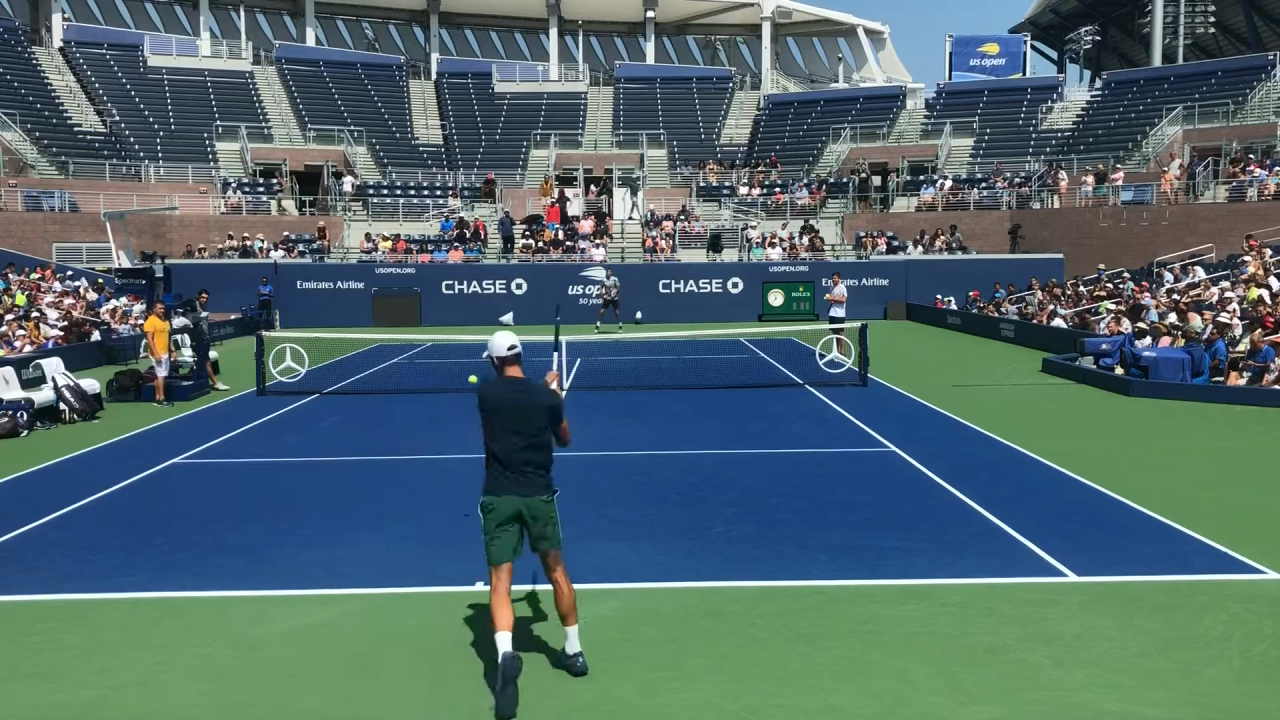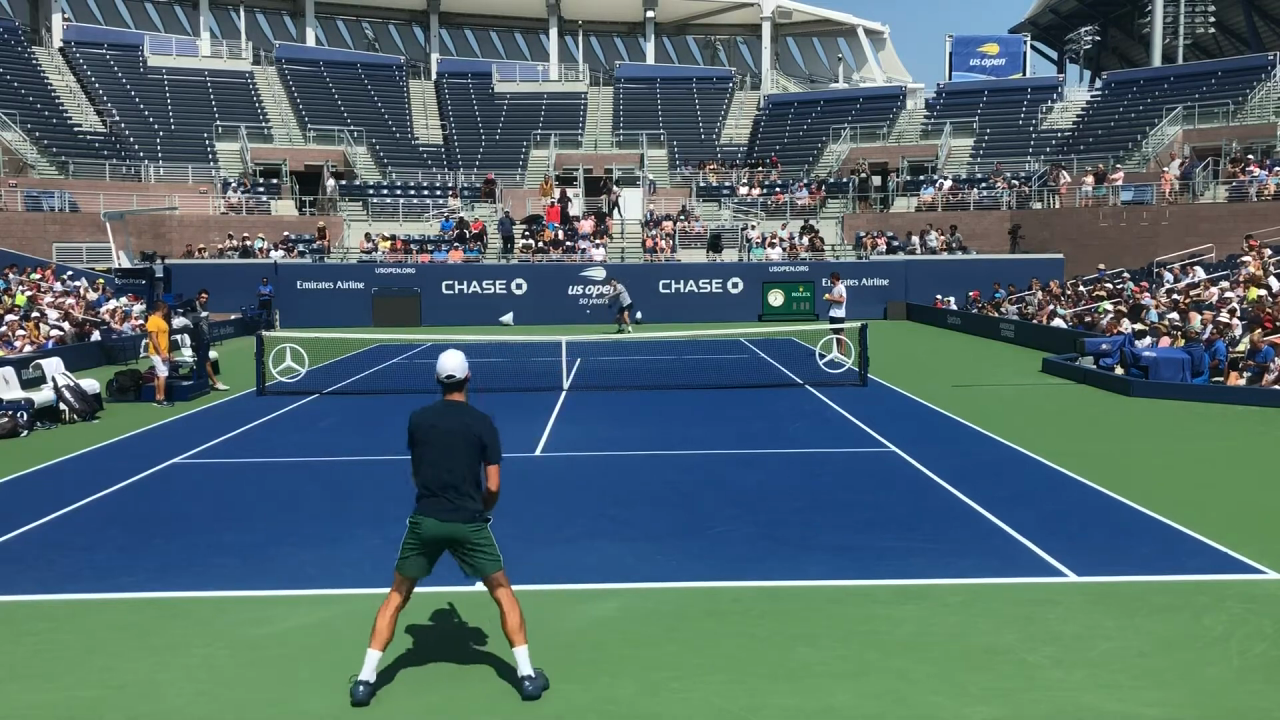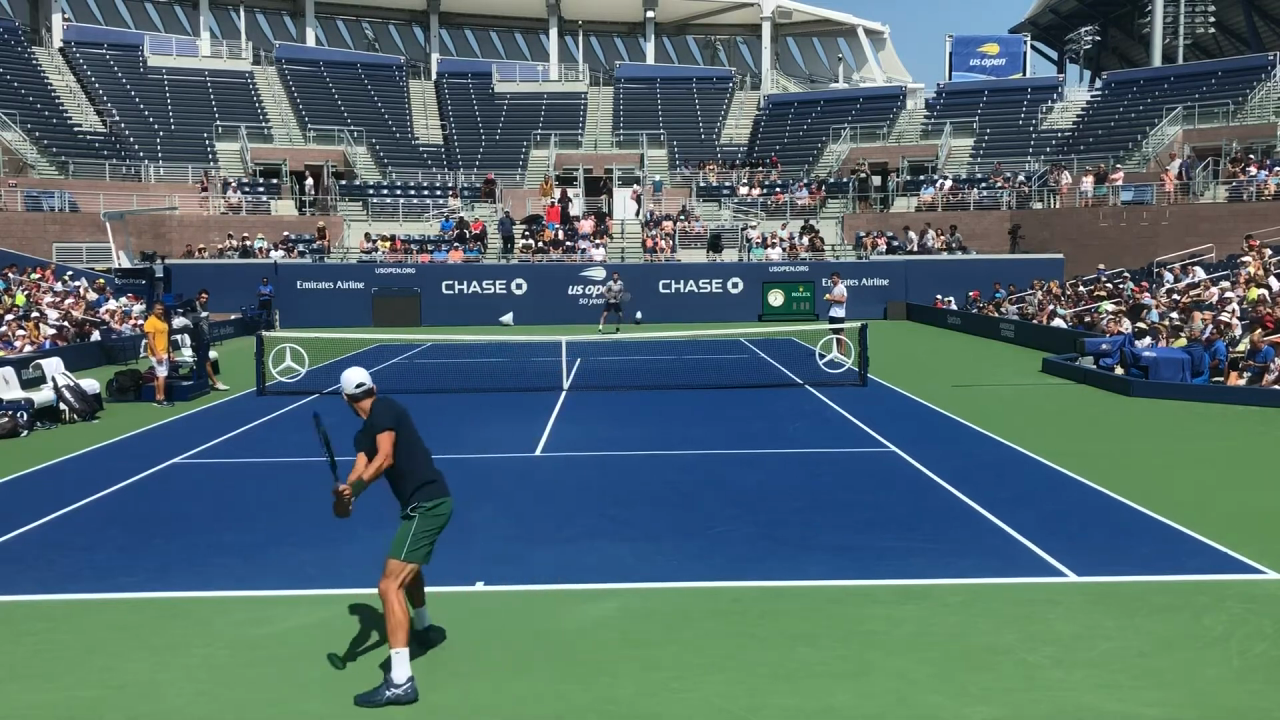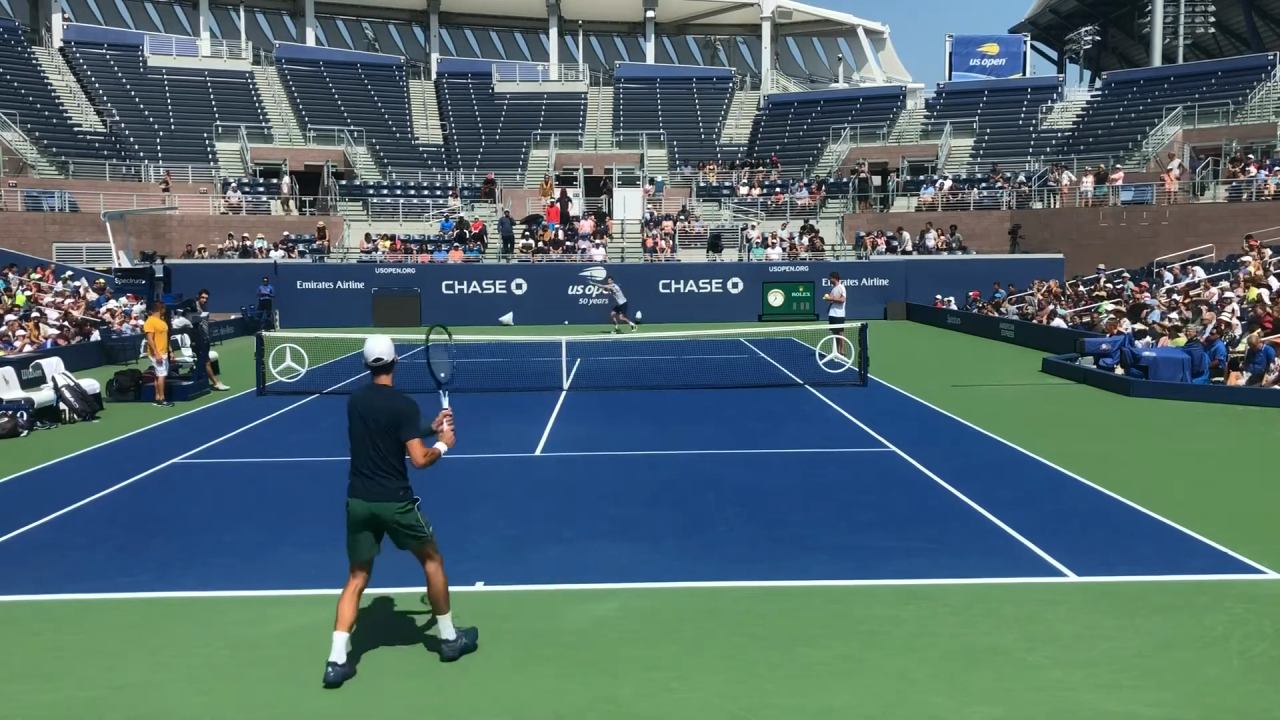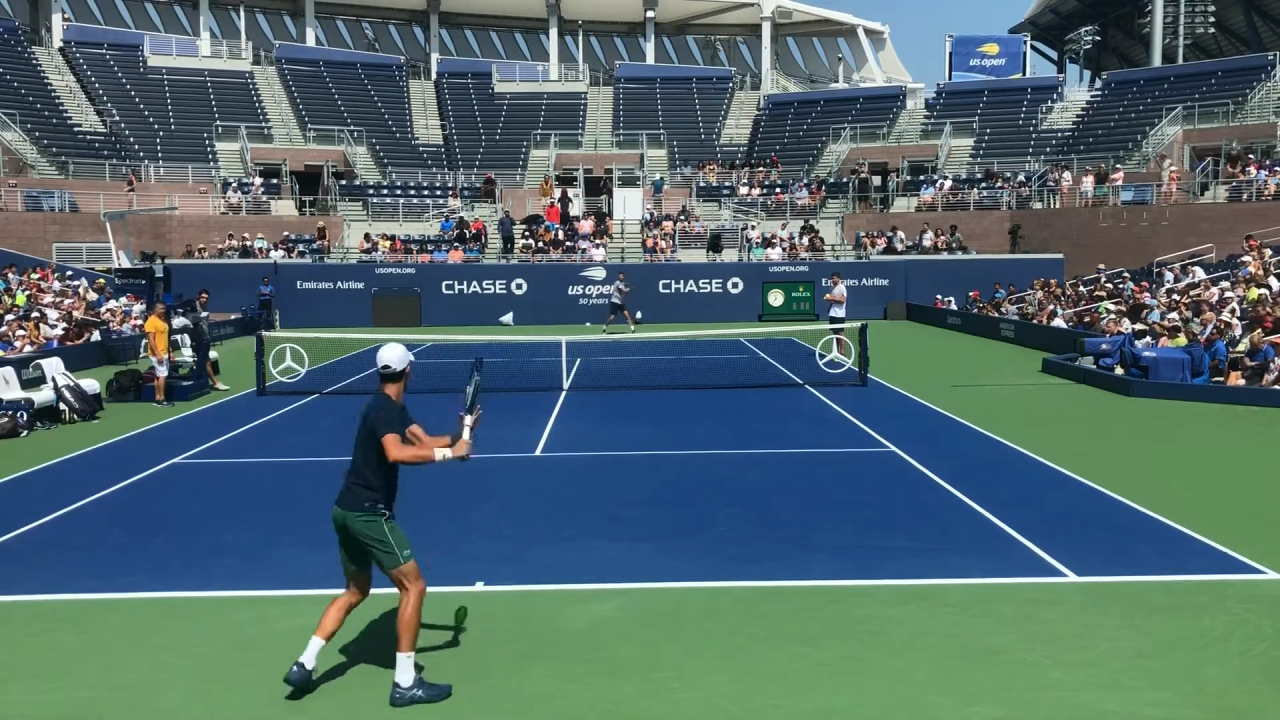
dt=1s
person 1, frame 1
left shoulder: (488, 390)
right shoulder: (548, 397)
right elbow: (564, 440)
left hip: (501, 499)
right hip: (540, 496)
left knee: (501, 583)
right knee: (556, 573)
left ankle: (506, 654)
right ankle: (573, 652)
person 1, frame 2
left shoulder: (418, 419)
right shoulder: (484, 424)
left elbow: (417, 475)
right elbow: (493, 487)
left hip: (426, 520)
right hip: (468, 522)
left knee: (396, 597)
right knee: (503, 594)
left ankle: (365, 680)
right ankle: (527, 675)
person 1, frame 3
left shoulder: (385, 409)
right shoulder: (365, 433)
left elbow: (385, 459)
right elbow: (360, 470)
left wrist: (352, 487)
right wrist: (346, 496)
left hip: (428, 504)
right hip: (429, 502)
left knee: (391, 586)
right knee: (407, 565)
left ankle: (400, 682)
right ankle: (424, 628)
person 1, frame 4
left shoulder: (355, 400)
right shoulder: (404, 404)
right elbow: (419, 459)
left wrist: (429, 429)
right wrist: (443, 444)
left hip: (358, 501)
right hip: (395, 501)
left knee: (357, 579)
right knee: (432, 560)
left ankle: (336, 661)
right ankle: (449, 638)
person 1, frame 5
left shoulder: (385, 407)
right shoulder: (388, 410)
left elbow: (425, 443)
right elbow: (395, 454)
left wrist: (459, 436)
right wrist: (447, 454)
left hip: (348, 510)
right hip: (368, 513)
left knee: (355, 592)
right knee: (414, 587)
left ankle: (305, 666)
right ankle: (405, 683)
